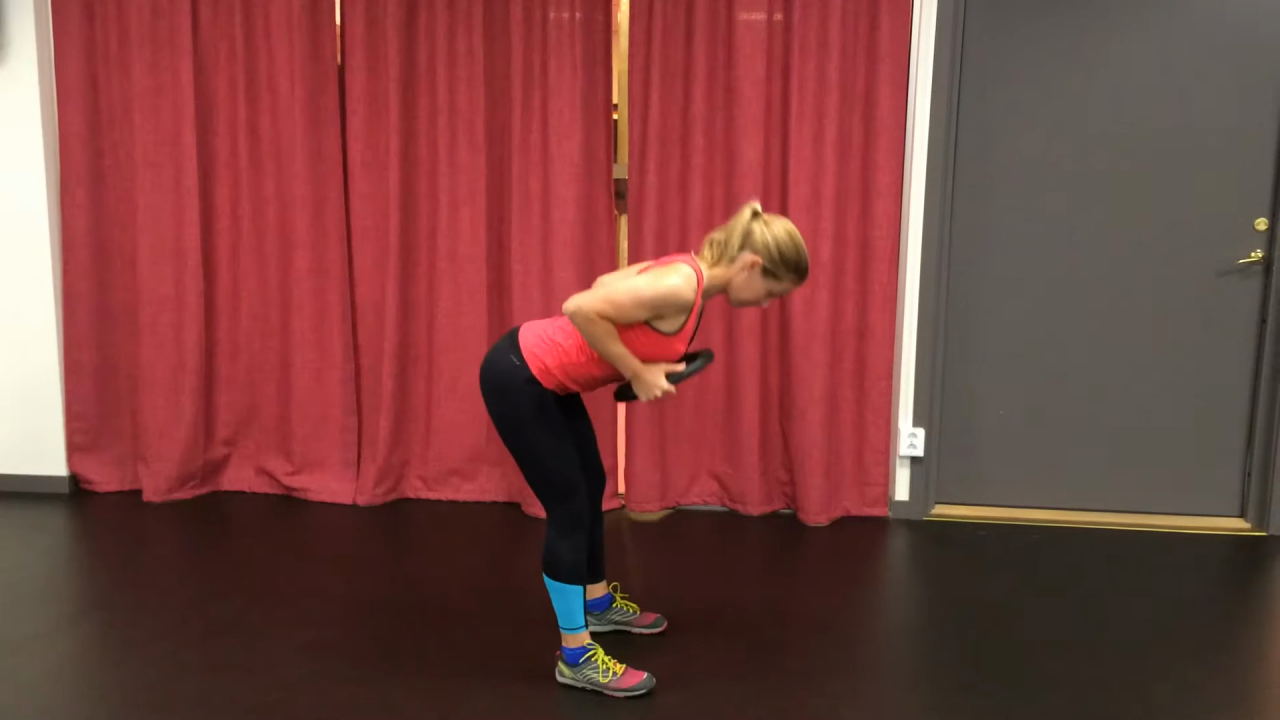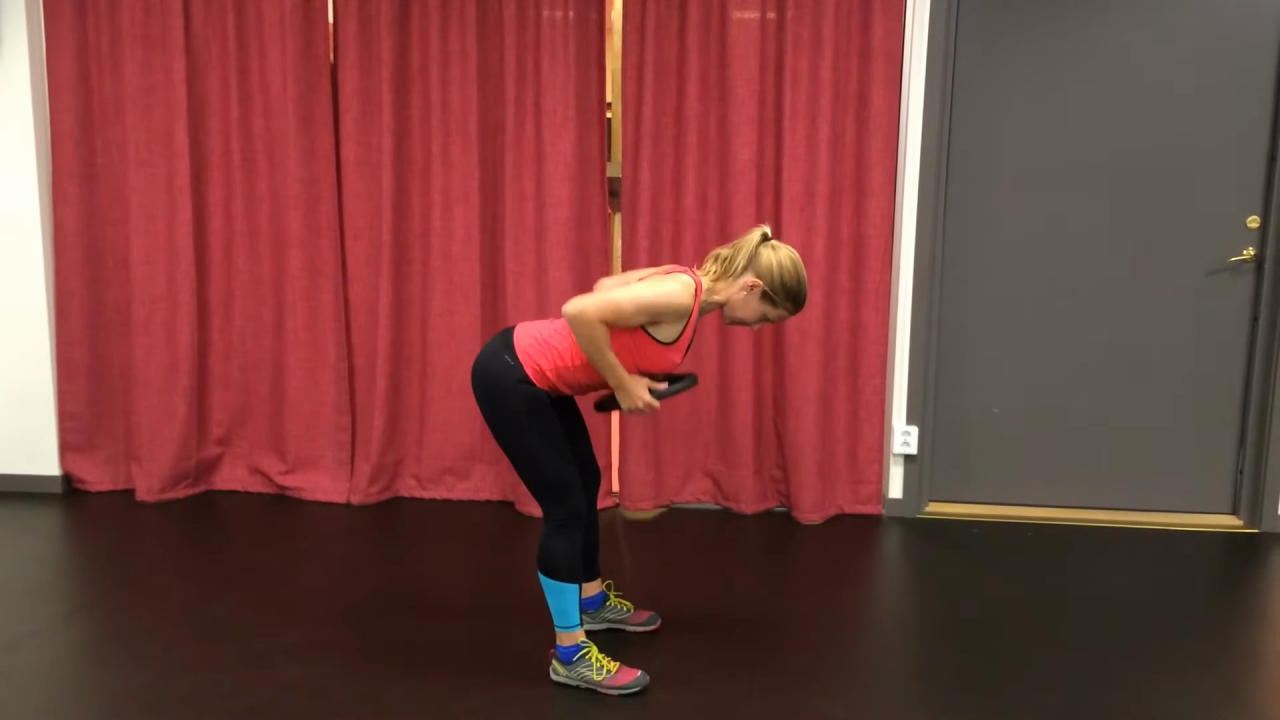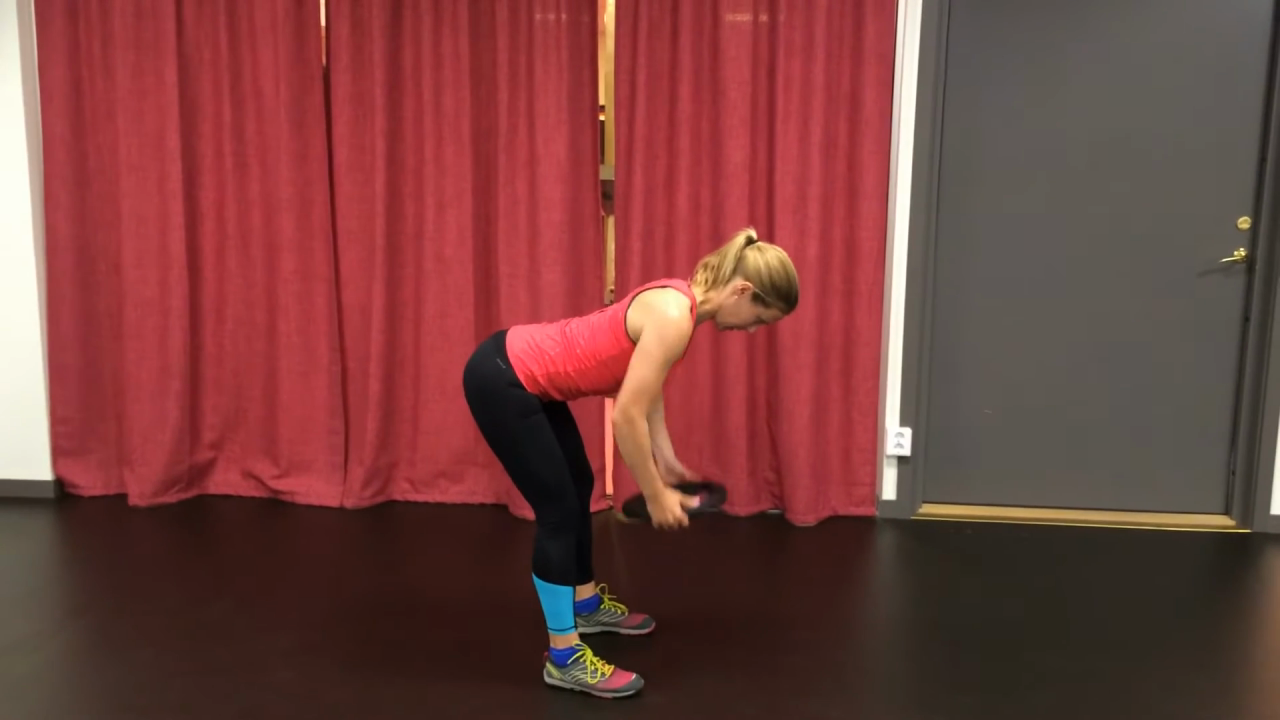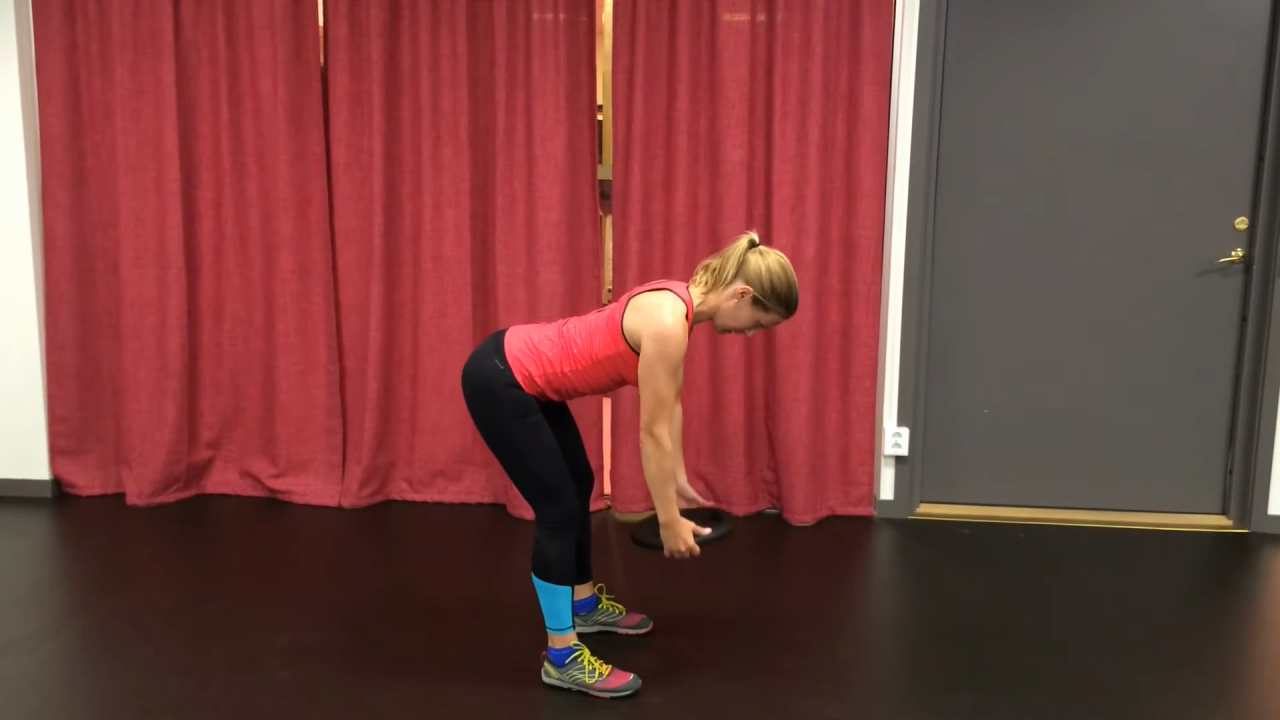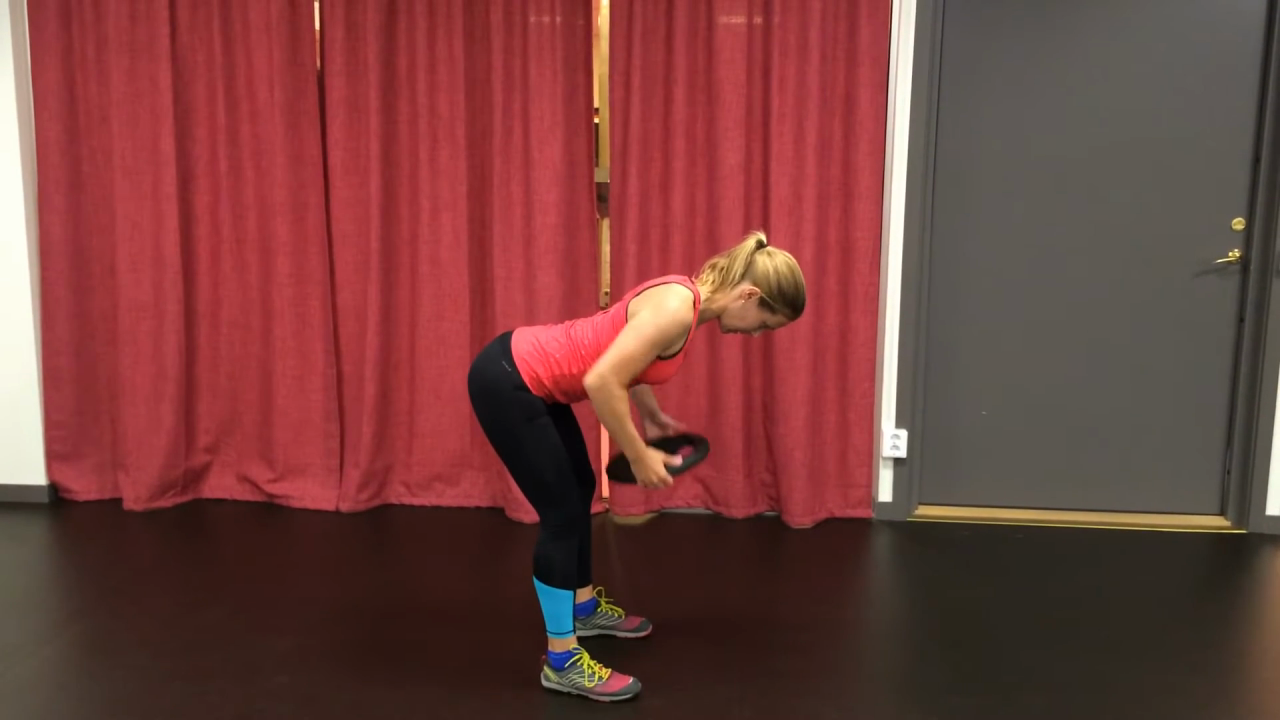
dt=1s
person 1, frame 1
left shoulder: (687, 274)
right shoulder: (680, 288)
left elbow: (604, 286)
right elbow: (580, 307)
left wrist: (648, 364)
right wrist: (637, 374)
left hip: (547, 375)
right hip: (519, 376)
left knee: (590, 486)
right knee: (568, 507)
left ankle: (598, 602)
right ankle: (576, 656)
person 1, frame 2
left shoulder: (687, 285)
right shoulder: (679, 296)
left elbow: (605, 285)
right elbow: (578, 310)
left wrist: (633, 375)
right wrist: (622, 384)
left hip: (534, 370)
right hip: (511, 376)
left knee: (585, 484)
right knee: (566, 507)
left ankle: (593, 601)
right ankle: (570, 655)
person 1, frame 3
left shoulder: (681, 304)
right shoulder: (673, 318)
left elbow: (647, 389)
right elbow: (627, 418)
left wrist: (666, 459)
right wrist: (656, 497)
left hip: (525, 372)
right hip: (500, 379)
left knee: (579, 487)
right knee: (559, 510)
left ankle: (587, 605)
right ankle: (564, 658)
person 1, frame 4
left shoulder: (680, 304)
right shoulder: (668, 321)
left elbow: (666, 408)
right elbow: (653, 431)
left wrist: (678, 482)
right wrist: (670, 520)
left hip: (525, 372)
right hip: (499, 379)
left knee: (578, 486)
right knee: (559, 509)
left ankle: (585, 604)
right ankle: (562, 657)
person 1, frame 5
left shoulder: (685, 296)
right shoulder: (676, 309)
right elbow: (599, 383)
left wrist: (652, 415)
right wrist: (640, 456)
left hip: (529, 374)
right hip: (506, 380)
left knee: (580, 489)
right knee: (562, 513)
left ankle: (584, 607)
right ankle: (562, 661)
